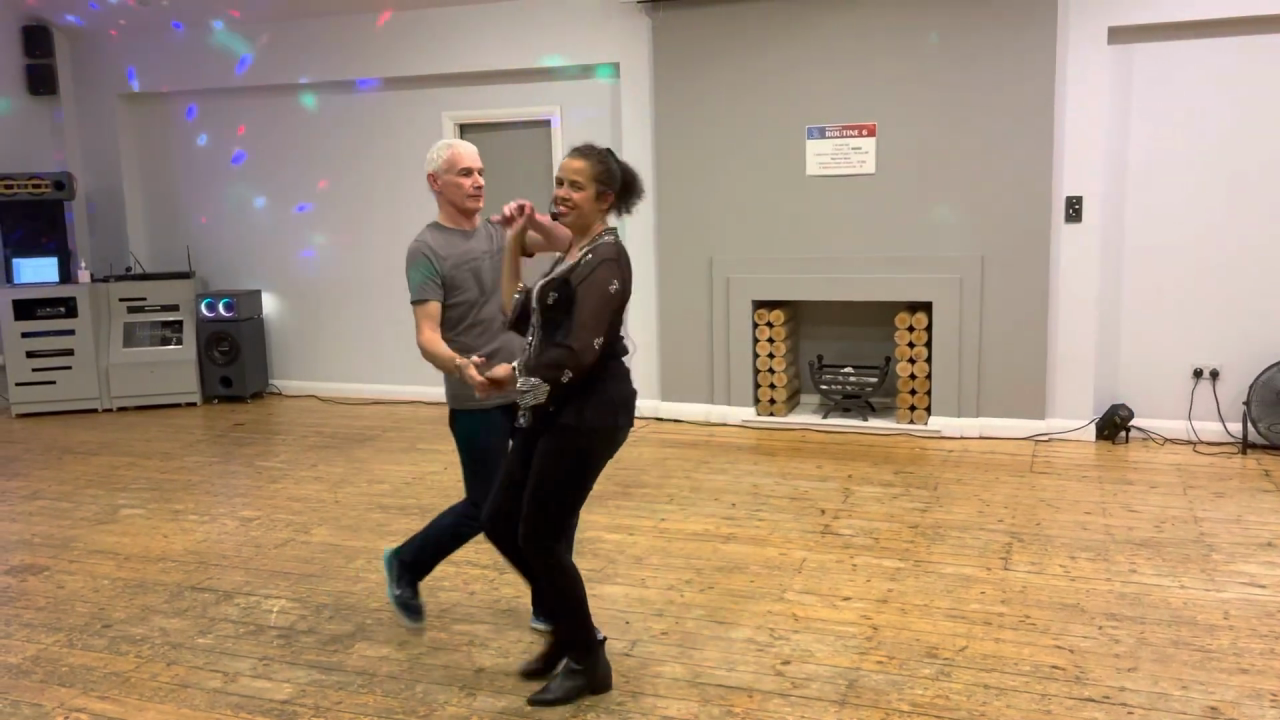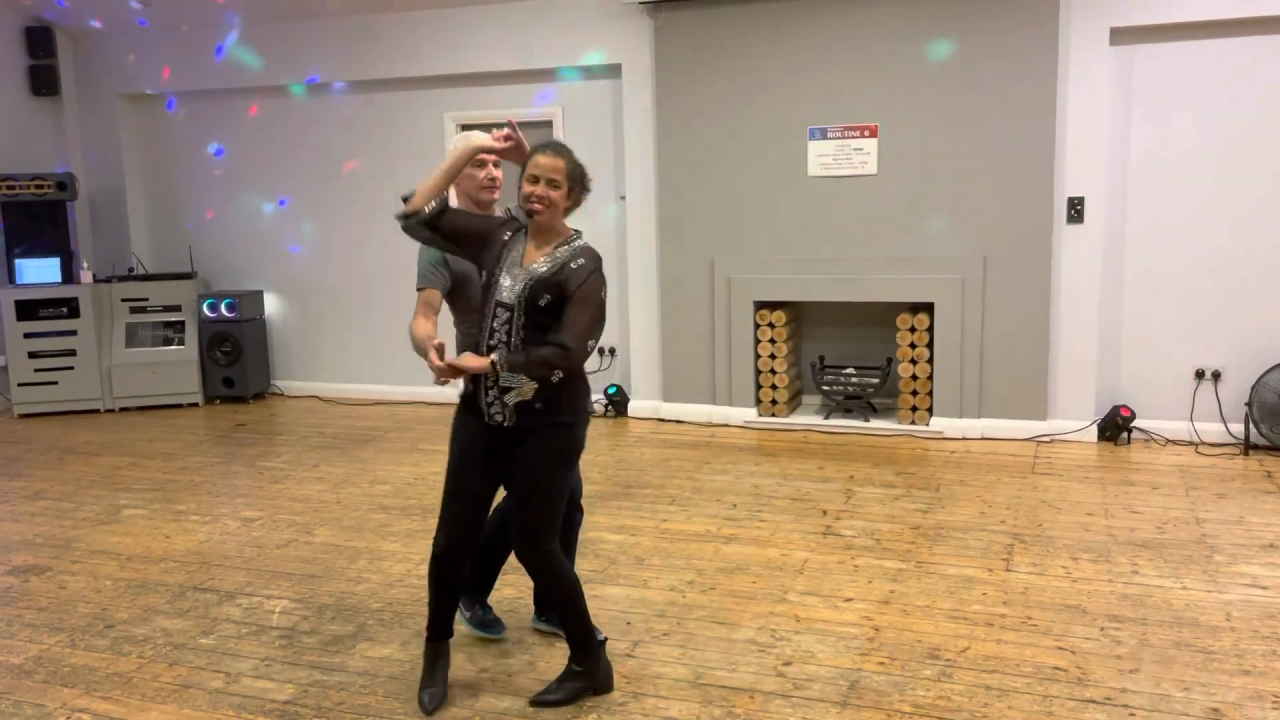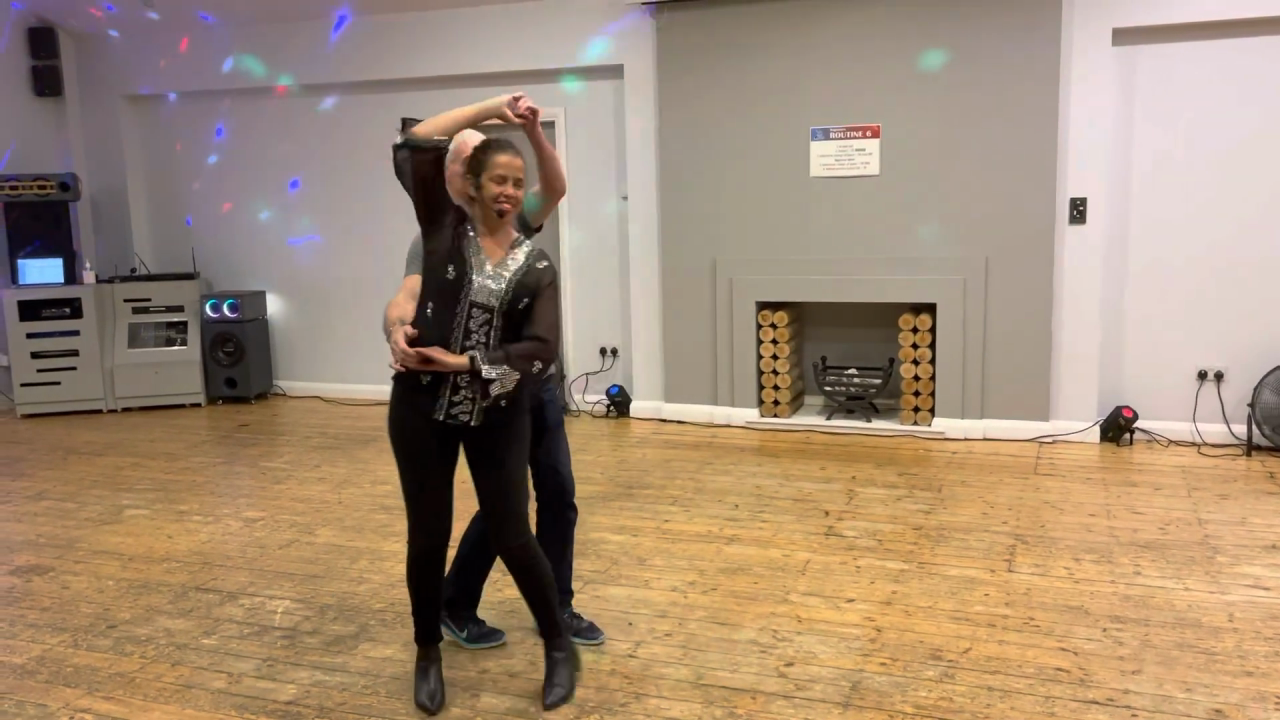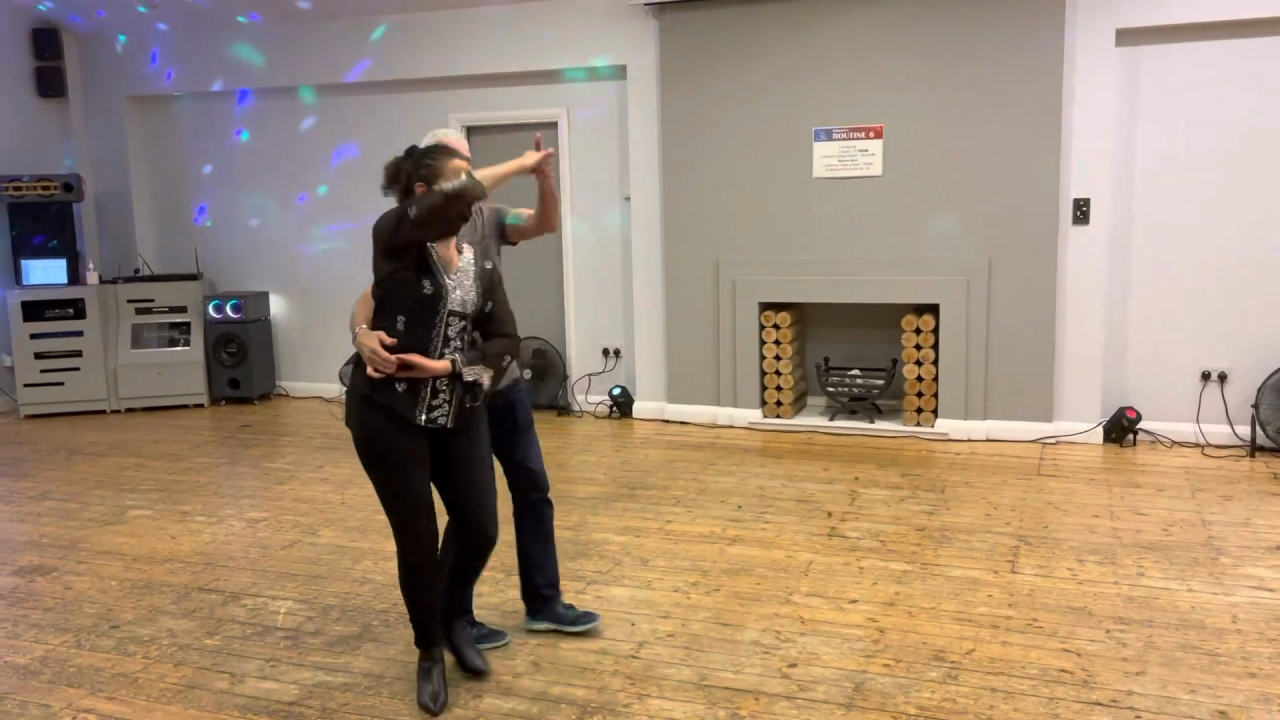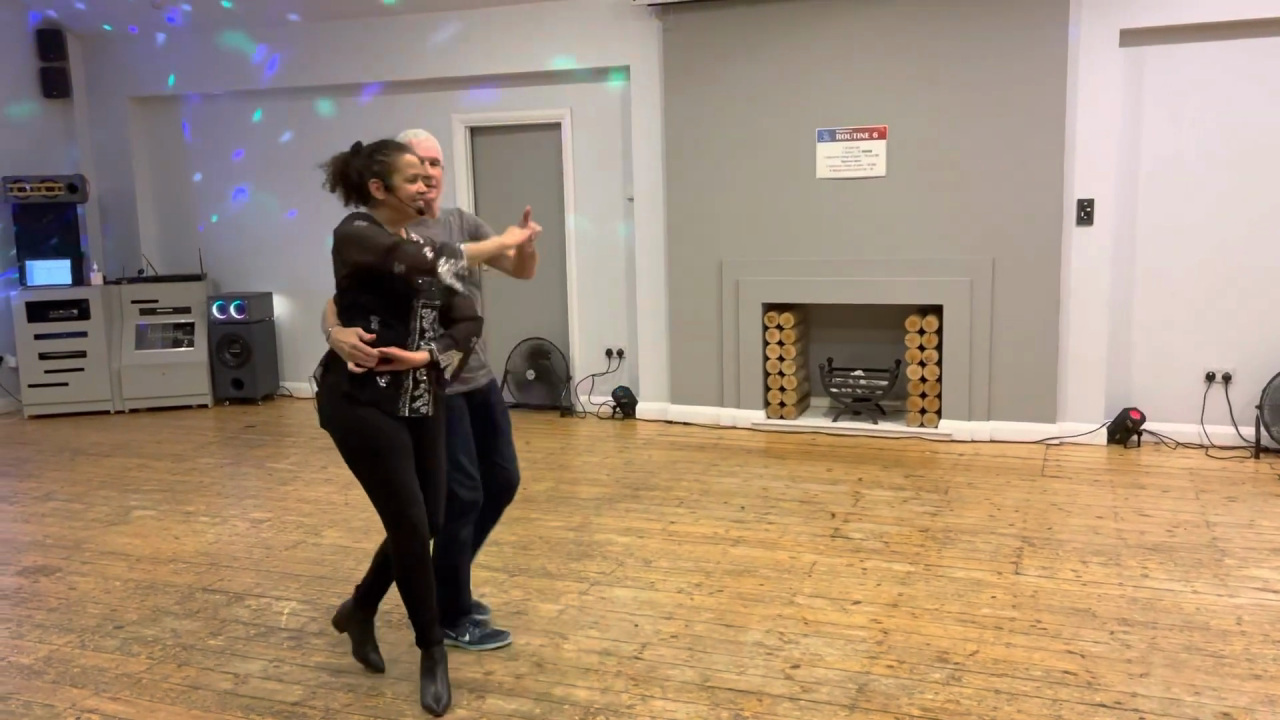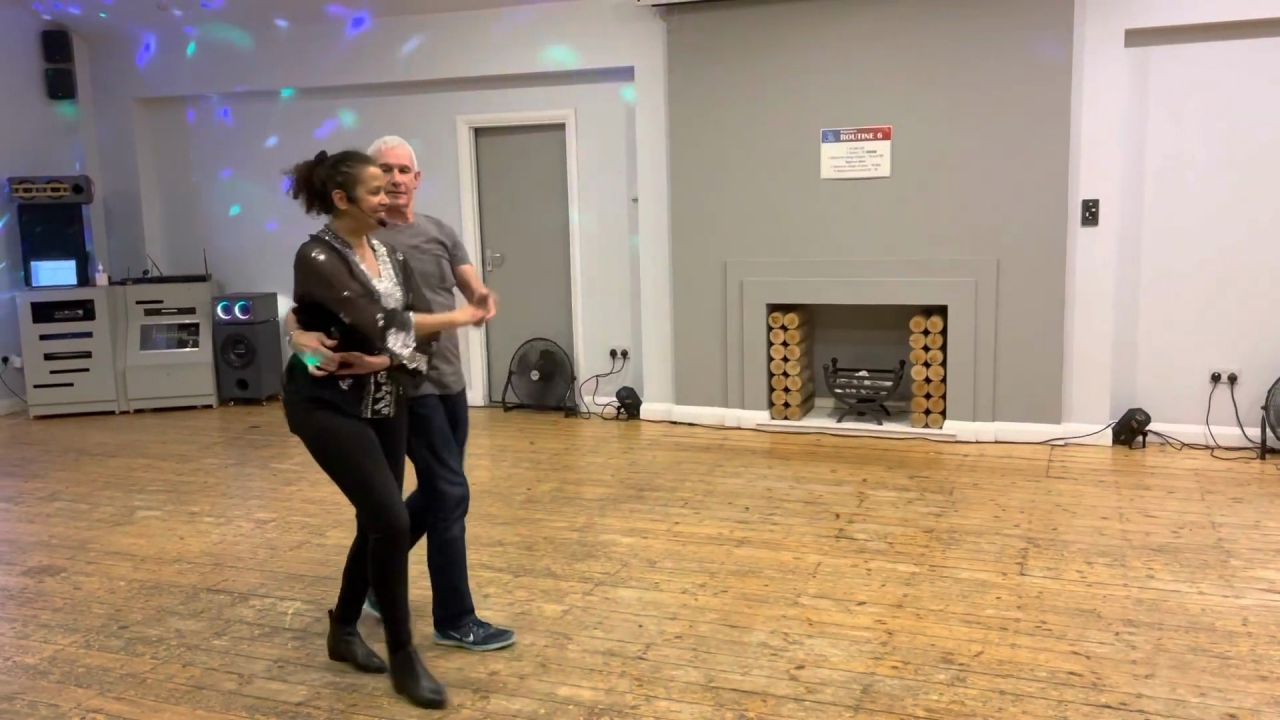
dt=0.2s
person 1, frame 1
left shoulder: (607, 259)
right shoulder: (570, 252)
left elbow: (580, 350)
right elbow: (520, 316)
left wrist: (513, 372)
right wrist: (514, 248)
left hip: (588, 413)
right hip: (550, 411)
left knee: (540, 536)
right knee: (499, 523)
left ankle: (588, 663)
right ankle: (567, 635)
person 1, frame 2
left shoulder: (582, 262)
right shoulder: (501, 236)
left elbow: (569, 353)
right elbow: (417, 218)
left wrist: (489, 363)
right wrist: (469, 153)
left hip: (548, 418)
right hip: (484, 411)
left knee: (534, 543)
right knee: (455, 538)
left ankle: (590, 664)
right ankle: (436, 653)
person 1, frame 3
left shoulder: (537, 263)
right shoulder: (445, 225)
left elbow: (542, 348)
right elbow: (412, 149)
left wrist: (466, 362)
right wrist: (485, 111)
left hip: (497, 414)
right hip: (423, 405)
left knee: (511, 537)
right knee: (428, 536)
left ankle: (559, 647)
right ankle: (427, 654)
person 1, frame 4
left shoulder: (480, 264)
right shoulder: (397, 236)
left elbow: (504, 343)
right elbow: (445, 199)
left wrist: (448, 367)
left hip: (457, 415)
right hip: (390, 411)
left knee: (481, 530)
right knee: (418, 539)
left ankle: (453, 623)
right ankle: (429, 656)
person 1, frame 5
left shoulder: (425, 254)
right shoulder: (356, 235)
left elbow: (466, 322)
right elbow: (425, 263)
left wrist: (425, 356)
right wrist: (501, 243)
left hip: (420, 402)
right hip: (362, 403)
left knee: (423, 525)
right knee: (410, 528)
left ankle: (358, 612)
right ankle: (433, 657)
person 1, frame 6
left shoulder: (388, 254)
right shoulder: (316, 256)
left elbow: (412, 330)
right elbow: (374, 323)
left wrist: (382, 360)
right wrist: (455, 317)
left hip: (381, 405)
right hip: (328, 405)
left knee: (381, 524)
right knee: (391, 520)
left ankle: (344, 631)
right ankle: (404, 657)
person 2, frame 1
left shoulder: (502, 231)
right shoulder: (426, 250)
left elbow: (566, 243)
right elbow: (428, 336)
left wrist: (537, 224)
right wrist: (461, 367)
right hip: (476, 400)
right knee: (483, 506)
left ankle: (550, 606)
right ankle: (405, 565)
person 2, frame 2
left shoulder: (518, 220)
right shoulder: (441, 240)
right elbow: (423, 316)
left wrist: (528, 159)
right wrist: (428, 349)
left knee: (568, 495)
left ankle: (552, 607)
right ankle: (470, 592)
person 2, frame 3
left shoulder: (512, 217)
left elbow: (554, 190)
right elbow: (404, 299)
left wrist: (535, 135)
right wrist: (398, 332)
left hip: (537, 379)
left knee: (559, 493)
left ankle: (557, 608)
right ankle: (455, 608)
person 2, frame 4
left shoulder: (488, 219)
left elbow: (545, 223)
right elbow: (370, 297)
left wrist: (543, 175)
right wrist: (363, 334)
left hip: (505, 379)
left knee: (532, 486)
left ankle: (544, 603)
person 2, frame 5
left shoulder: (464, 224)
left elbow: (521, 270)
left wrist: (526, 242)
right wrist: (338, 332)
left hip: (480, 376)
left knee: (502, 480)
right knee: (461, 496)
left ankle: (445, 587)
right ankle: (450, 619)
person 2, frame 6
left shoulder: (441, 232)
left elbow: (470, 289)
left wrist: (484, 300)
right wrist: (302, 336)
left hip: (450, 383)
right hip: (408, 387)
left knee: (437, 492)
right knee: (449, 494)
right ankle: (455, 620)
